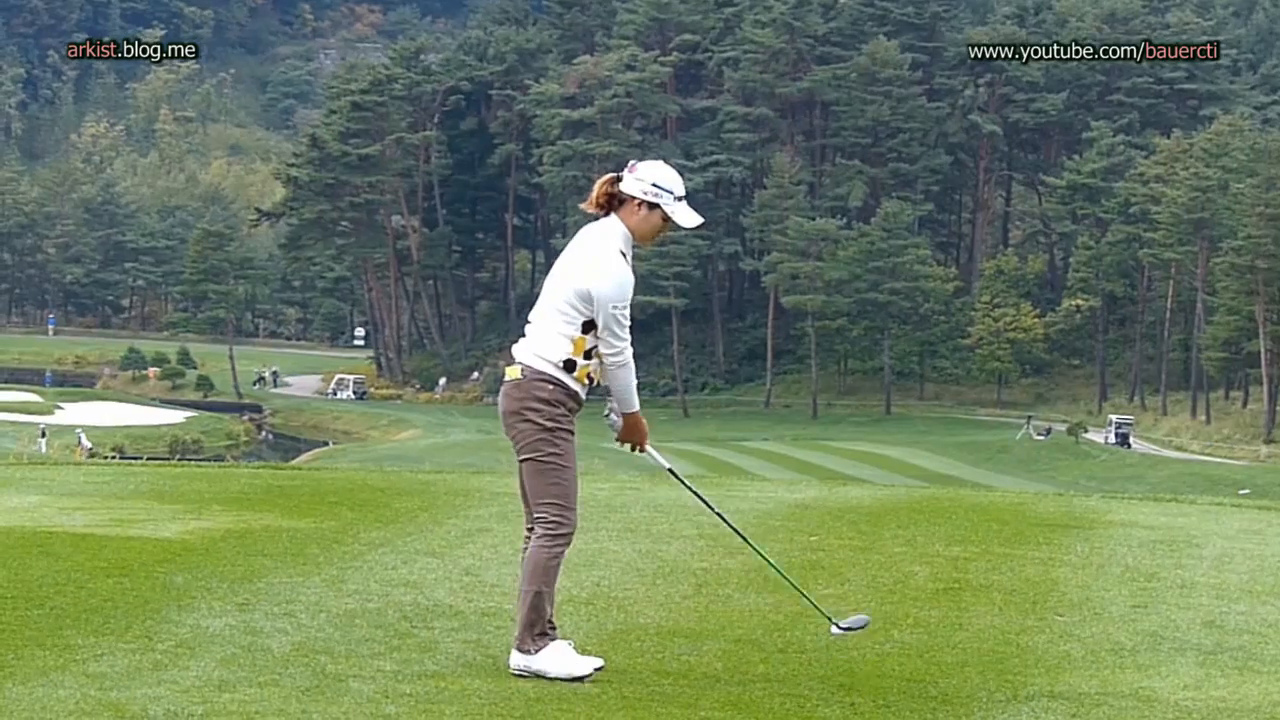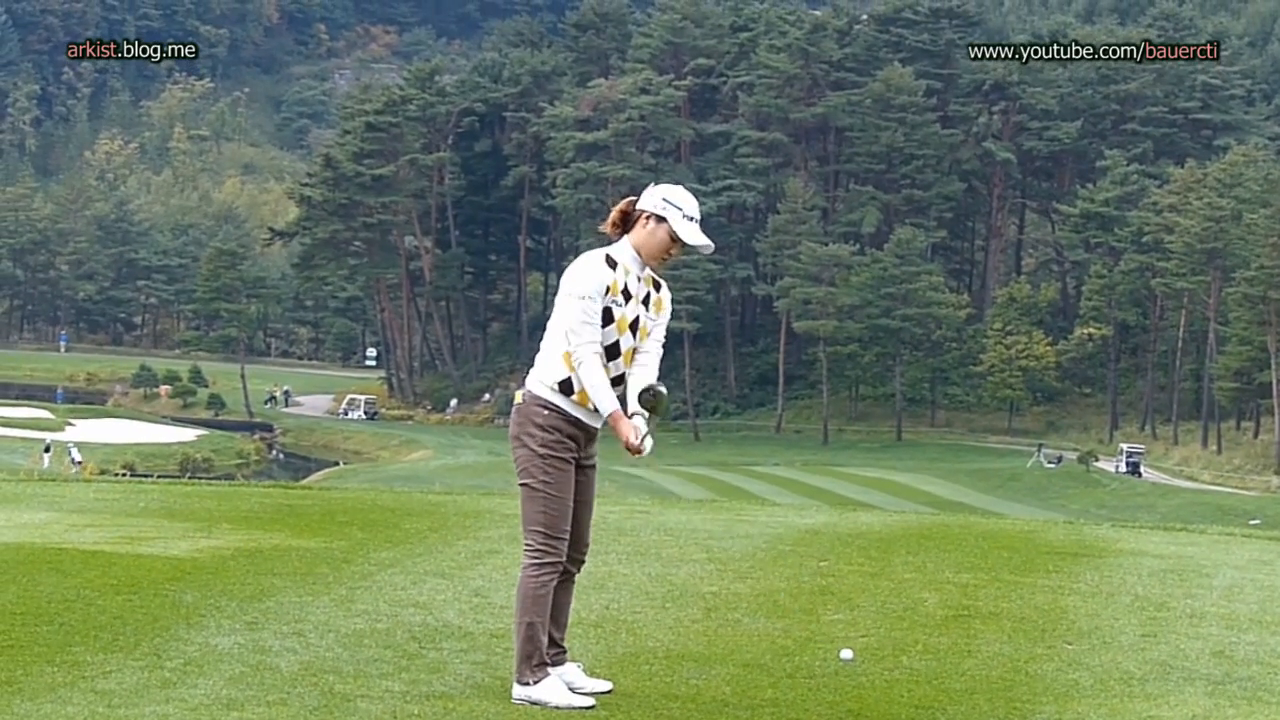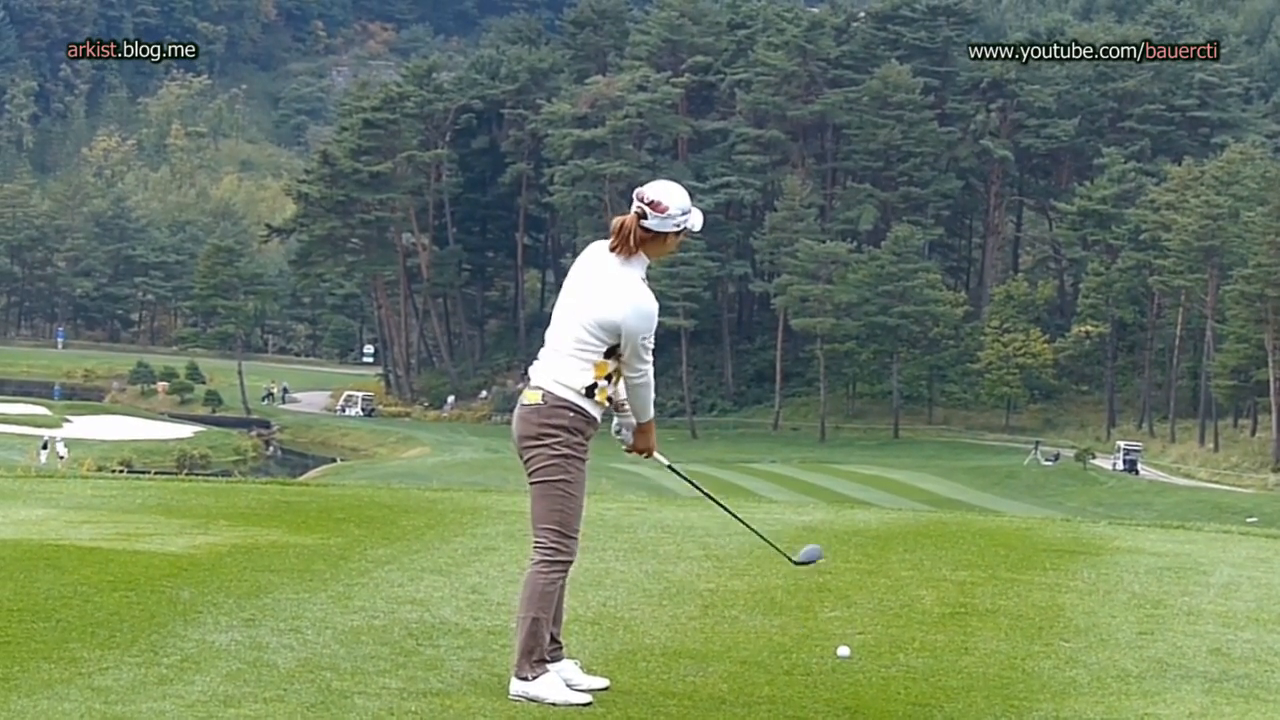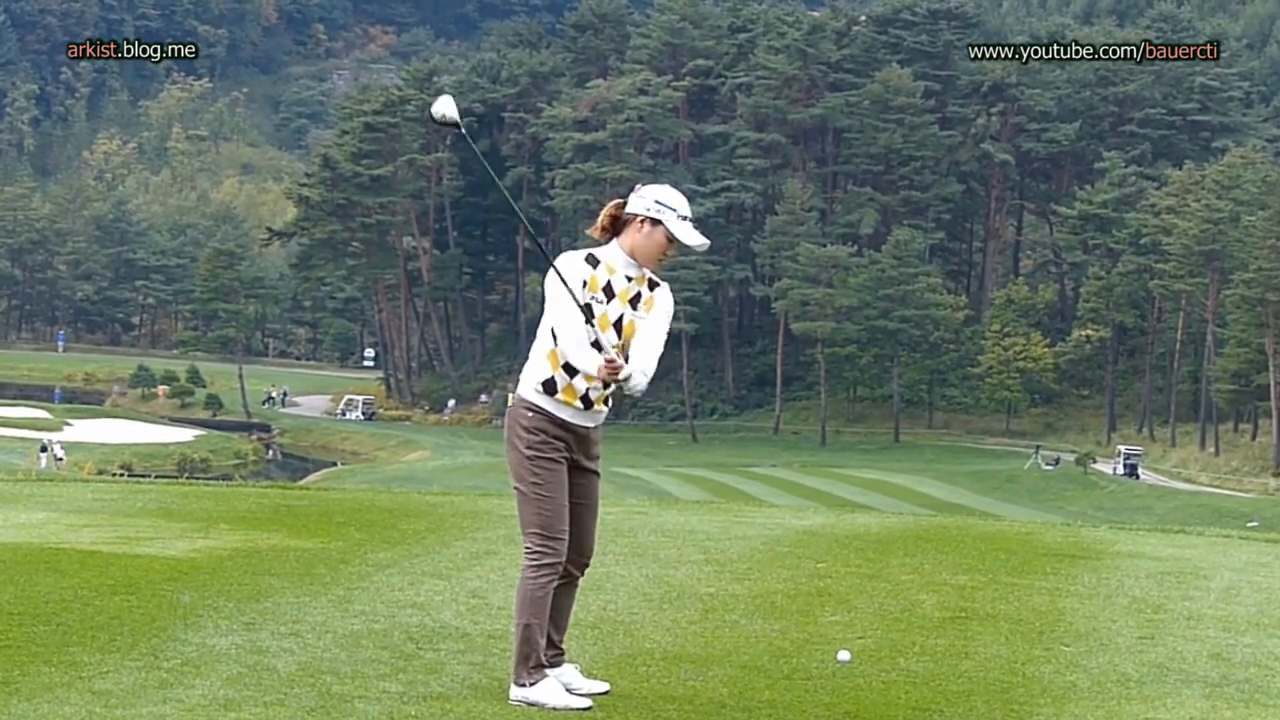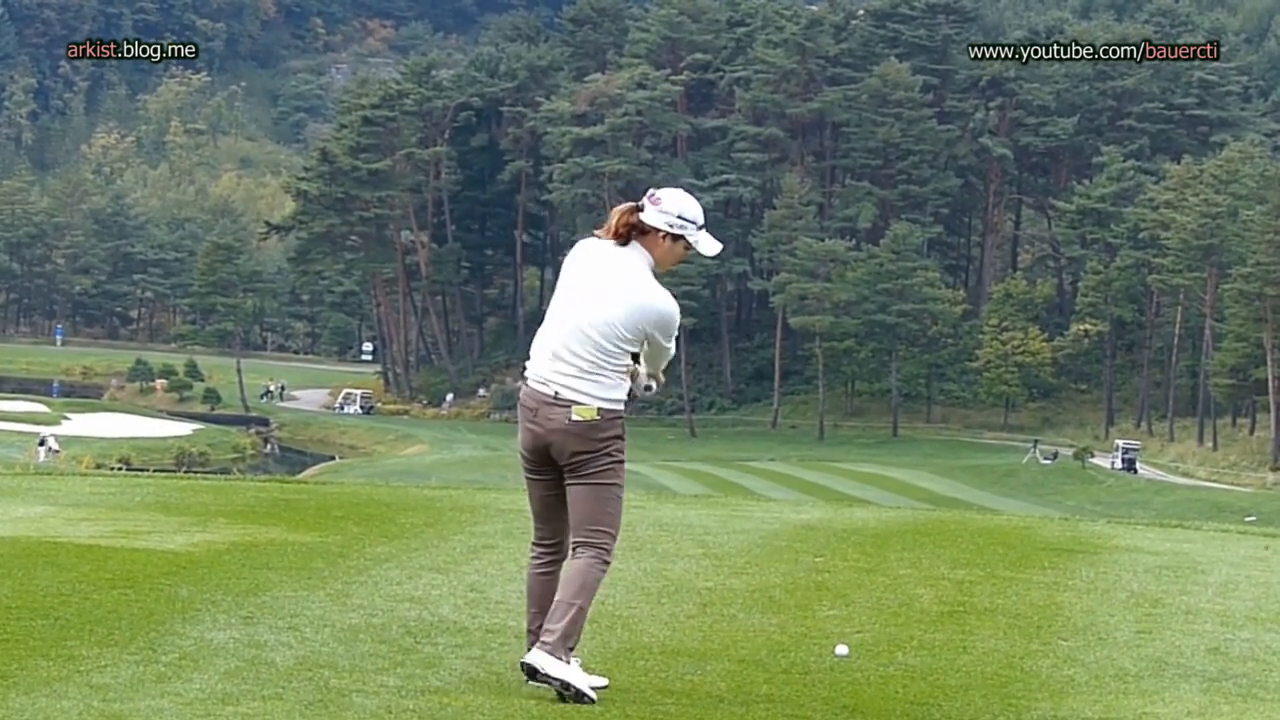
dt=1s
person 1, frame 1
left shoulder: (597, 237)
right shoulder: (613, 270)
right elbow: (615, 350)
left wrist: (622, 408)
right wrist: (632, 416)
left hip: (541, 392)
right hip: (541, 395)
left knee: (545, 525)
right knee: (556, 524)
left ankle: (544, 639)
right ankle: (529, 647)
person 1, frame 2
left shoulder: (658, 296)
right shoulder: (592, 268)
left elbow: (646, 362)
right elbow: (584, 353)
left wrist: (638, 418)
right wrist: (615, 416)
left hip: (583, 429)
right hip: (547, 418)
left knee: (572, 554)
right knee: (546, 551)
left ankle: (554, 662)
right ankle: (529, 677)
person 1, frame 3
left shoulder: (598, 255)
right shoulder: (638, 303)
right elbow: (636, 371)
left wrist: (618, 409)
right wrist: (644, 426)
left hip: (545, 409)
right hip: (560, 421)
left knee: (559, 548)
right knee: (554, 550)
left ankle: (550, 658)
right ankle: (527, 673)
person 1, frame 4
left shoulder: (658, 295)
right shoulder: (574, 265)
left elbow: (648, 346)
right elbow: (571, 340)
left wrist: (632, 375)
right wrist: (598, 367)
left hip: (585, 430)
right hip: (539, 420)
left knee: (576, 555)
right knee: (546, 552)
left ankle: (552, 662)
right ankle: (527, 678)
person 1, frame 5
left shoulder: (584, 255)
right shoulder: (659, 302)
right elbow: (660, 355)
right wrist: (652, 363)
left hip: (537, 406)
right hip: (591, 425)
left knee: (548, 541)
right knee: (593, 547)
left ankle: (544, 652)
right ankle: (553, 647)
